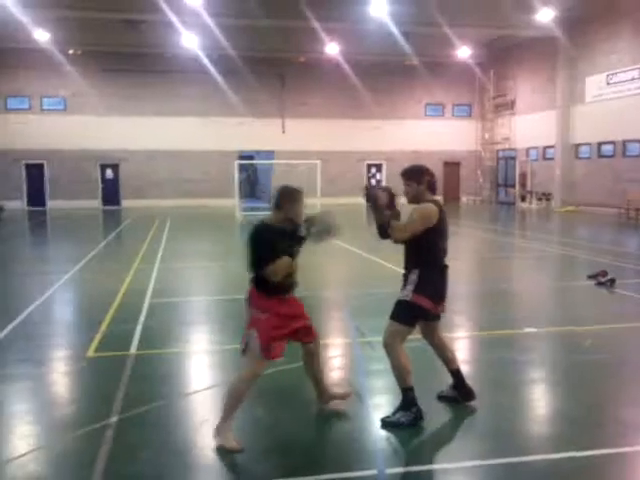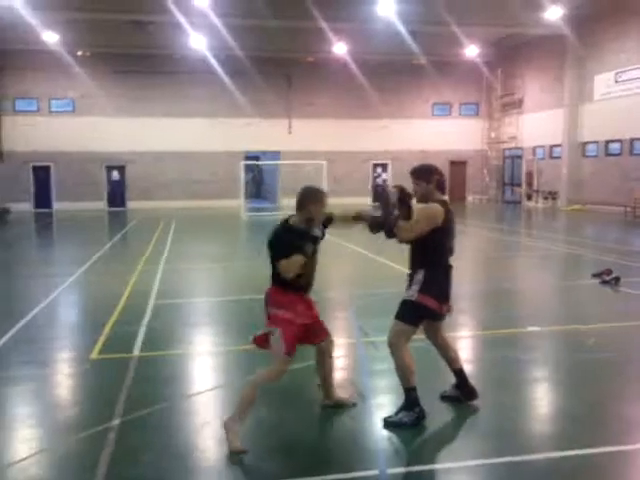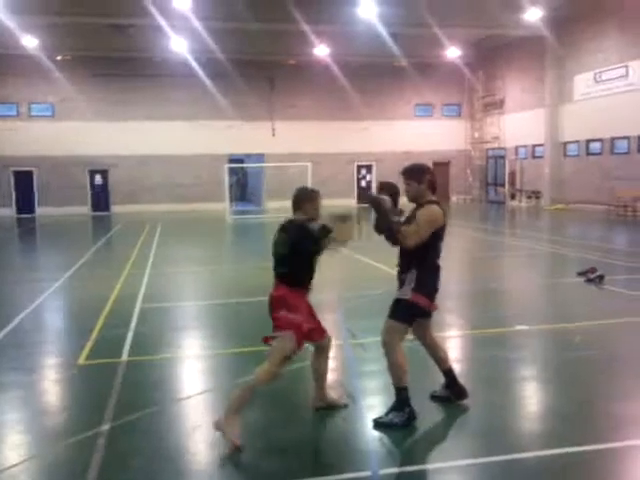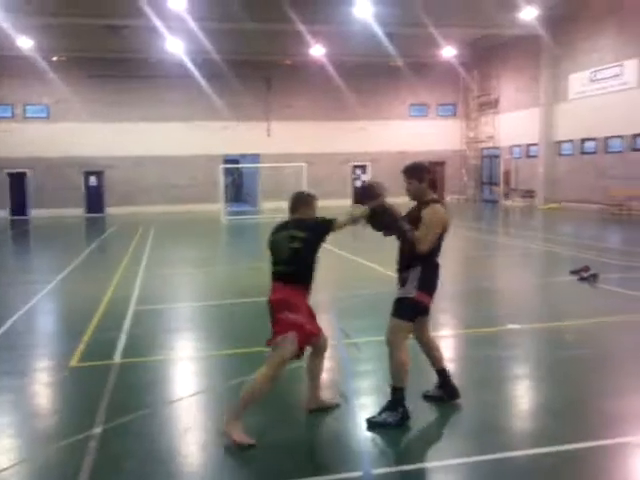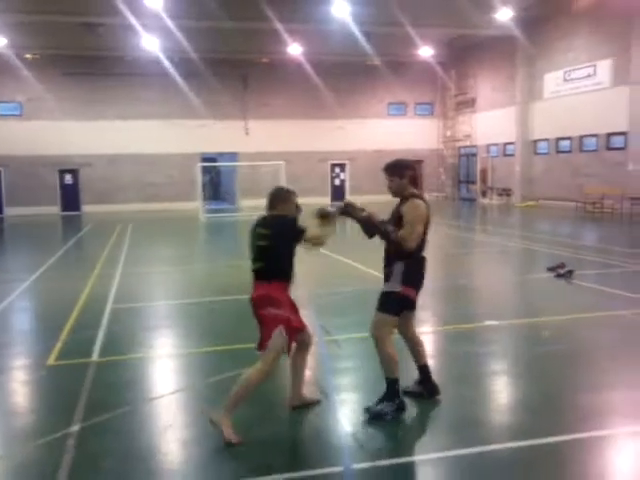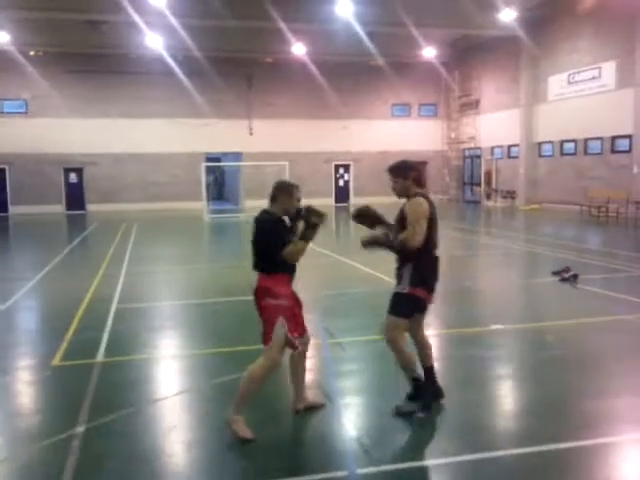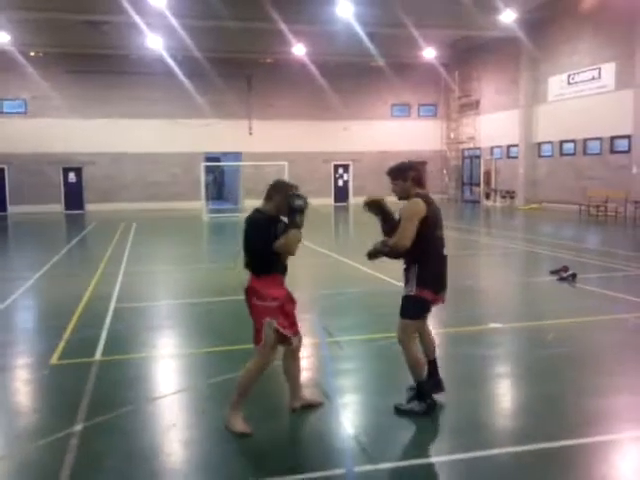
dt=0.1s
person 1, frame 1
left shoulder: (427, 209)
right shoulder: (429, 210)
left elbow: (396, 234)
right elbow: (404, 234)
left wrist: (380, 205)
right wrist: (390, 208)
left hip: (421, 283)
right hip: (432, 280)
left knee: (392, 341)
right knee: (433, 336)
left ankle: (410, 408)
right ankle: (461, 388)
person 1, frame 2
left shoulder: (433, 209)
right shoulder: (438, 209)
left elbow: (402, 234)
right elbow: (411, 233)
left wrist: (389, 207)
right wrist: (403, 206)
left hip: (426, 282)
right hip: (436, 280)
left knee: (396, 340)
right knee: (436, 335)
left ankle: (413, 408)
right ankle: (464, 387)
person 1, frame 3
left shoulder: (431, 212)
right shoulder: (419, 210)
left elbow: (407, 241)
right elbow: (396, 236)
left wrist: (386, 212)
right wrist: (385, 211)
left hip: (417, 281)
right hip: (420, 279)
left knee: (390, 340)
right knee: (424, 335)
left ankle: (403, 407)
right ankle: (454, 387)
person 1, frame 4
left shoulder: (434, 210)
right shoulder: (420, 208)
left elbow: (421, 245)
right elbow: (395, 229)
left wrist: (396, 217)
right wrist: (388, 214)
left hip: (418, 278)
right hip: (416, 277)
left knee: (395, 339)
right knee: (421, 333)
left ankle: (397, 407)
right ankle: (446, 387)
person 1, frame 5
left shoulder: (415, 205)
right shoulder: (407, 204)
left elbow: (408, 242)
right elbow: (391, 232)
left wrist: (375, 223)
right wrist: (364, 217)
left hip: (404, 274)
right hip: (405, 273)
left knee: (380, 332)
right knee: (406, 329)
left ankle: (393, 397)
right ankle: (427, 383)
person 1, frame 6
left shoulder: (417, 203)
right shoulder: (415, 203)
left elbow: (413, 241)
right elbow: (401, 234)
left wrist: (380, 238)
right wrist: (379, 221)
left hip: (415, 275)
right hip: (419, 273)
left knee: (393, 335)
right knee: (415, 331)
left ankle: (421, 393)
right ankle: (430, 385)
person 1, frame 7
left shoulder: (414, 204)
right shoulder: (426, 202)
left elbow: (401, 244)
right elbow: (402, 233)
left wrist: (379, 249)
right wrist: (384, 214)
left hip: (423, 275)
right hip: (434, 272)
left knee: (405, 337)
right knee: (420, 326)
left ankle: (423, 398)
right ankle: (432, 378)
person 2, frame 1
left shoulder: (289, 226)
right shoulder: (261, 234)
right elbow: (275, 275)
right wrist: (294, 245)
left hip: (288, 300)
right hip: (266, 304)
left knee: (312, 346)
right knee: (254, 368)
left ankle: (324, 396)
right ankle: (224, 427)
person 2, frame 2
left shoulder: (308, 225)
right shoulder: (282, 234)
left elbow: (335, 219)
right elbow: (286, 272)
left wrist: (358, 217)
right wrist: (308, 245)
left hip: (301, 299)
right hip: (283, 302)
left knee: (325, 344)
right knee: (278, 367)
left ankle: (329, 396)
right ankle: (234, 422)
person 2, frame 3
left shoulder: (291, 228)
right shoulder: (302, 231)
right elbow: (338, 237)
left hip: (294, 297)
right hip: (289, 301)
left knee: (323, 342)
right knee: (276, 364)
left ankle: (321, 397)
right ankle: (230, 417)
person 2, frame 4
left shoulder: (278, 231)
right shoulder: (311, 225)
right elbow: (350, 219)
right wrist: (362, 209)
left hip: (285, 294)
right hip: (291, 300)
left knee: (320, 344)
right knee: (276, 365)
left ankle: (314, 399)
right ankle: (234, 420)
person 2, frame 5
left shoulder: (263, 225)
right shoulder: (283, 223)
right elbow: (317, 239)
left wrist: (309, 225)
right wrist: (328, 222)
left hip: (274, 294)
right hip: (272, 297)
left knee: (304, 340)
right knee: (268, 362)
left ankle: (297, 396)
right ankle: (224, 414)
person 2, frame 6
left shoulder: (273, 221)
right shoulder: (270, 222)
left elbow: (289, 248)
right elbow: (291, 255)
left wrist: (303, 224)
right wrist: (307, 229)
left hip: (279, 287)
right hip: (274, 289)
left knee: (300, 342)
right knee: (273, 356)
left ankle: (300, 398)
right ankle: (236, 414)
person 2, frame 7
left shoulder: (272, 218)
right shoulder: (259, 221)
left elbow: (285, 246)
right elbow: (288, 249)
left wrist: (293, 219)
right wrist: (296, 217)
left hip: (276, 287)
right hip: (264, 290)
left knee: (293, 342)
right knee: (264, 355)
left ankle: (296, 397)
right ankle: (234, 412)
